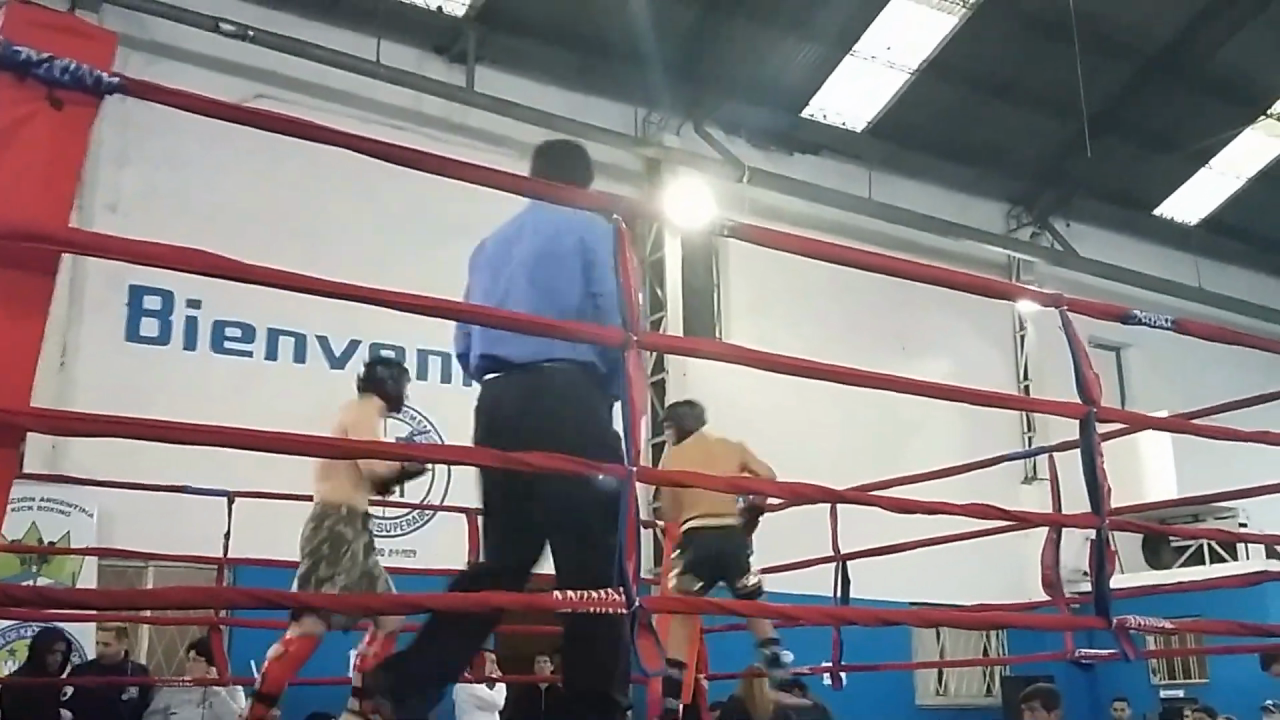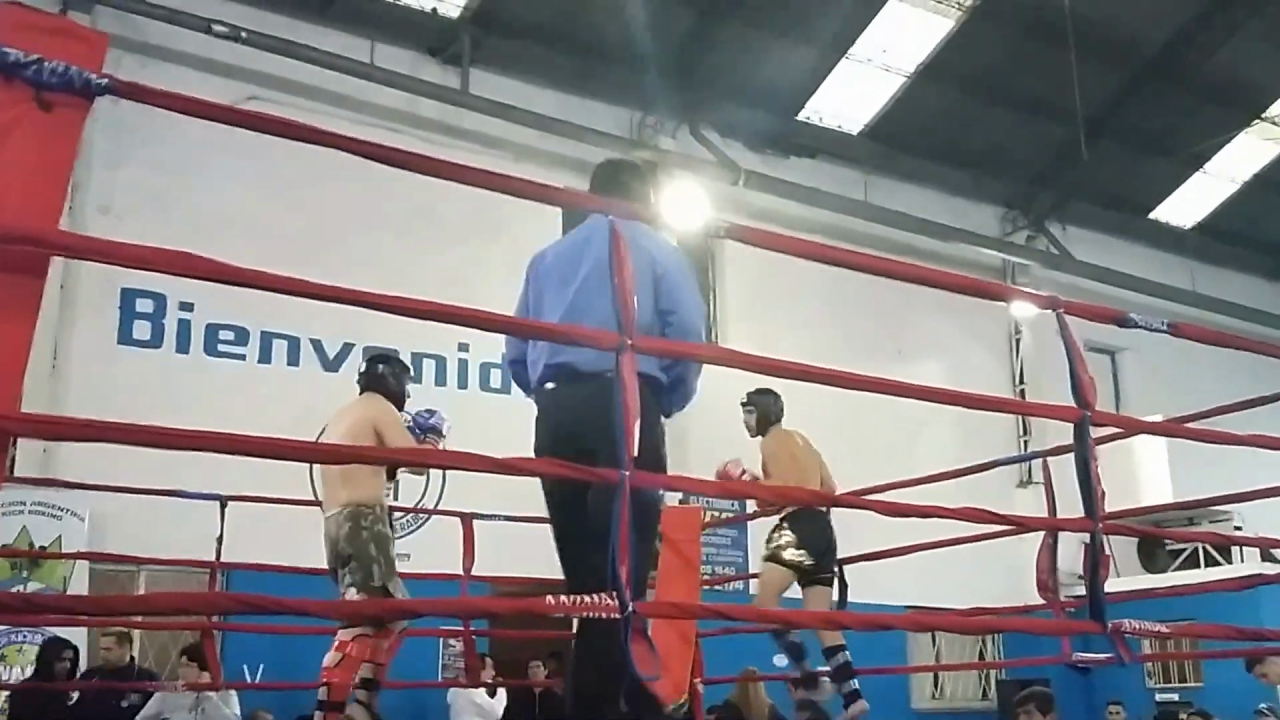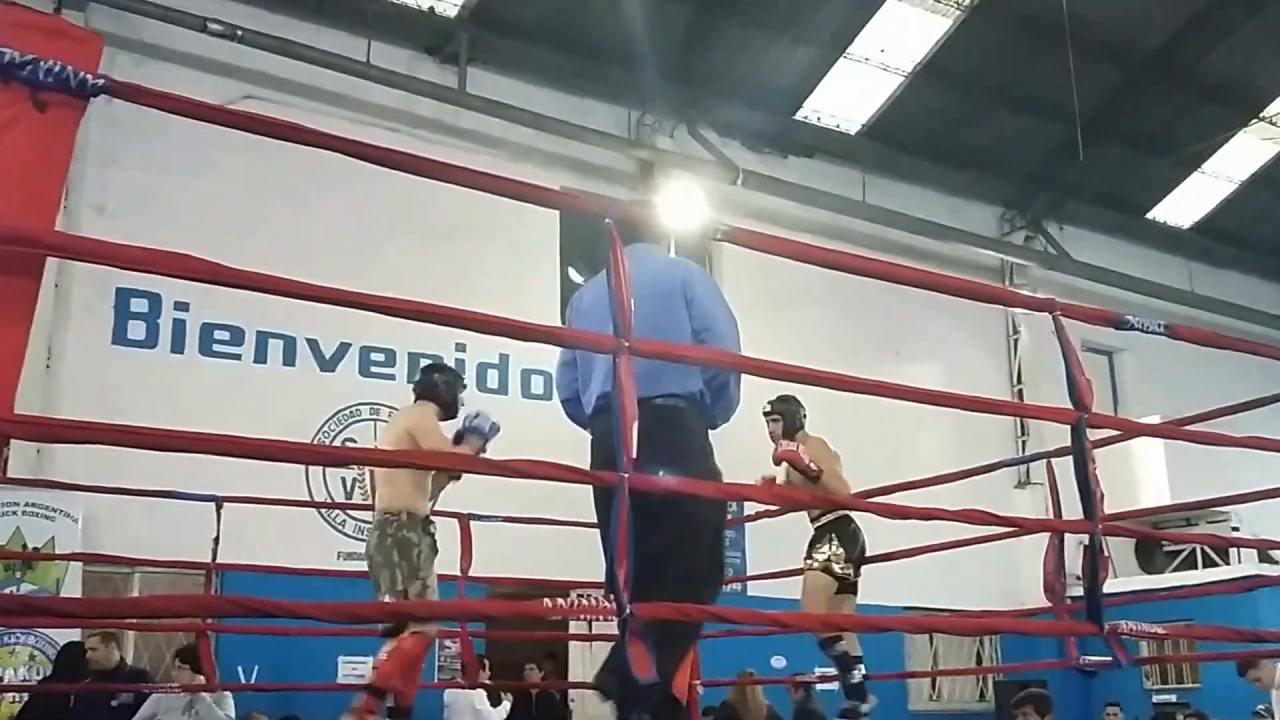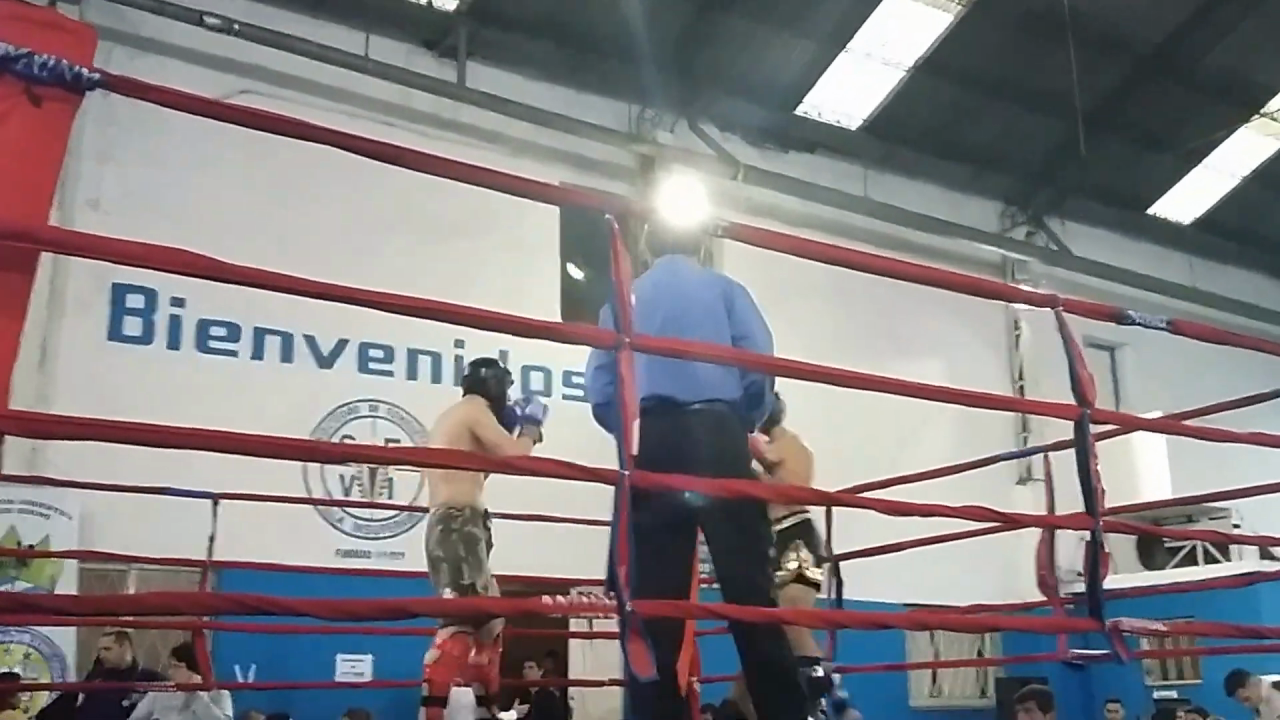
dt=0.4s
person 1, frame 1
left shoulder: (492, 244)
right shoulder: (589, 228)
left elbow: (465, 343)
right elbow: (616, 318)
right wrist: (611, 388)
left hip: (499, 402)
right hip: (567, 399)
left knee: (503, 563)
right knee: (591, 564)
person 1, frame 2
left shoulder: (547, 258)
right shoulder: (655, 249)
left elbow: (516, 351)
right elbow: (686, 335)
right wrist: (665, 403)
left hip: (558, 414)
right hip: (622, 408)
left knee: (585, 570)
right knee: (618, 570)
person 1, frame 3
left shoulder: (586, 295)
right shoulder: (683, 275)
left elbow: (569, 387)
right elbow: (722, 351)
right wrist: (709, 416)
left hip: (610, 441)
right hip: (672, 428)
left knee: (638, 584)
right knee: (693, 575)
person 1, frame 4
left shoulder: (620, 304)
right shoulder: (722, 288)
left elbow: (600, 393)
right elbow: (759, 365)
right wrist: (742, 424)
left hip: (651, 445)
right hip: (715, 436)
left knee: (653, 592)
right knee: (748, 585)
person 2, frame 1
left shoulder: (356, 414)
right shoulder: (363, 412)
right elbow: (371, 466)
left wrist: (402, 469)
right wrist: (407, 457)
left hip: (350, 529)
right hip: (337, 525)
left knee: (389, 620)
right knee: (309, 626)
person 2, frame 2
left shoulder: (341, 417)
right shoulder: (379, 407)
left wrist: (405, 440)
right wrist: (434, 432)
left hip: (339, 525)
right hip: (365, 523)
left knee: (394, 616)
right knee: (359, 626)
person 2, frame 3
left shoulder: (410, 422)
right shoulder: (419, 417)
left elbow: (430, 489)
right elbow: (454, 465)
left wrist: (463, 444)
right wrist: (476, 436)
left hip: (406, 533)
right hip: (400, 531)
left knee: (421, 629)
right knee: (420, 628)
person 2, frame 4
left shoulder: (452, 417)
right shoulder: (473, 410)
right elbow: (515, 458)
left wrist: (511, 425)
right wrist: (531, 424)
left hip: (451, 526)
right hip: (460, 525)
left knee: (489, 623)
right knee: (460, 626)
person 3, frame 1
left shoulder: (672, 458)
right shoulder: (733, 448)
left elbow: (670, 515)
right elbow: (769, 478)
right wrist: (751, 512)
left hip: (697, 540)
right hip: (734, 539)
left knee: (677, 625)
right knee: (757, 616)
right ankle: (782, 682)
person 3, frame 2
left shoulder: (774, 441)
right shoulder: (800, 440)
left elbow: (786, 490)
right elbow: (829, 489)
left wrist: (747, 483)
left hip: (799, 524)
right hip: (822, 528)
left knee: (765, 602)
left ankle: (808, 679)
person 3, frame 3
left shoulder: (814, 447)
right shoulder: (794, 451)
left elbow: (844, 493)
left wrist: (810, 470)
left hip: (836, 532)
right hip: (830, 534)
left knee: (812, 612)
left ankle: (858, 692)
person 3, frame 4
left shoulder: (786, 444)
right shoulder: (774, 446)
left wrist: (766, 462)
left hip: (797, 536)
right hip: (786, 537)
left knee: (796, 625)
right knee: (794, 627)
